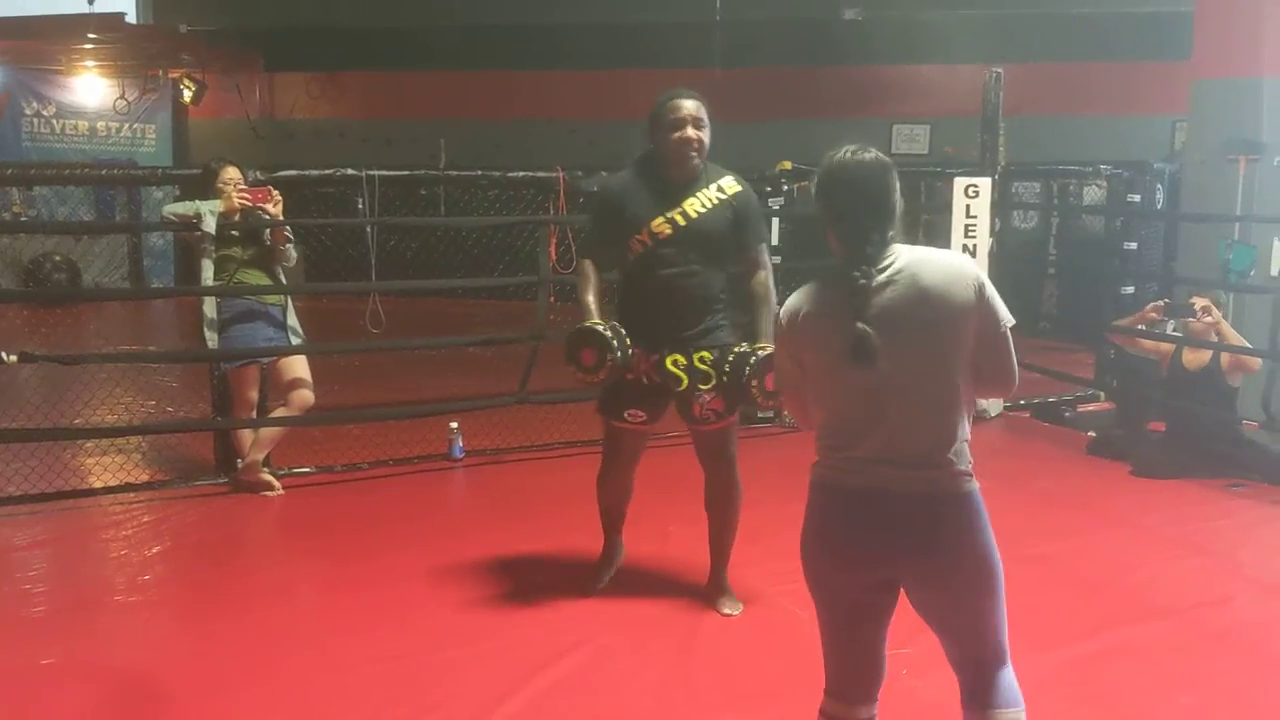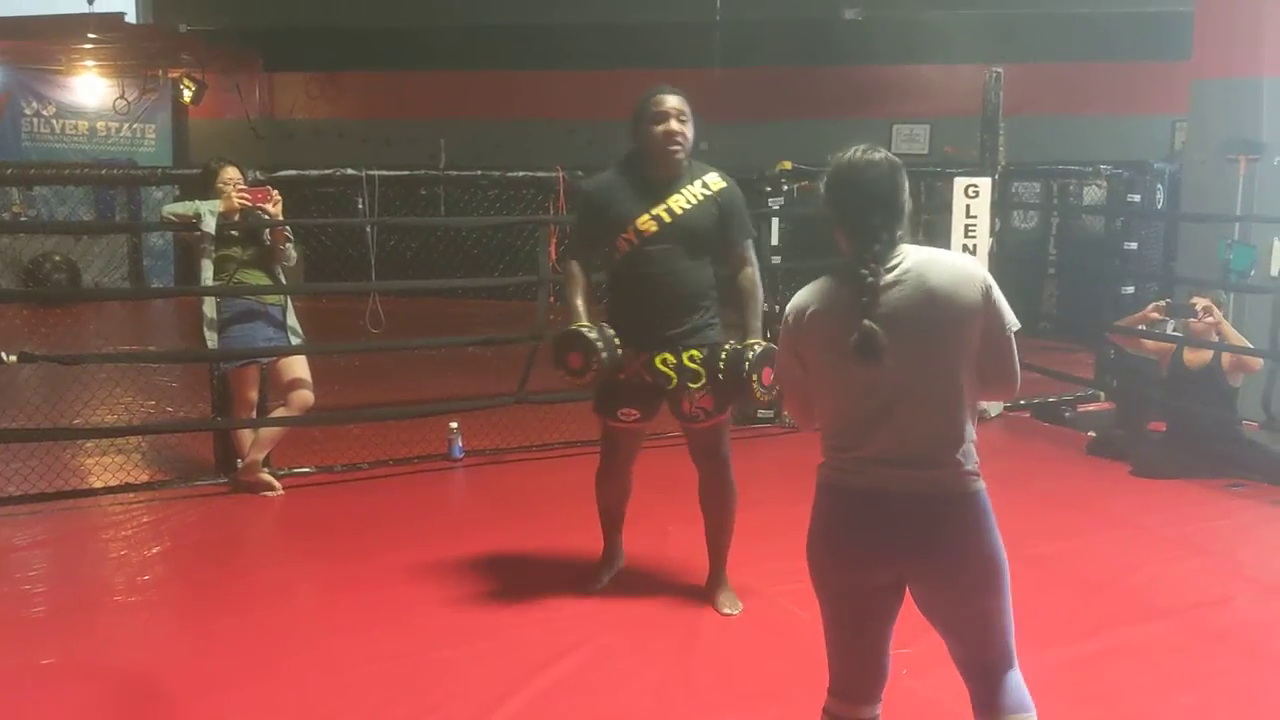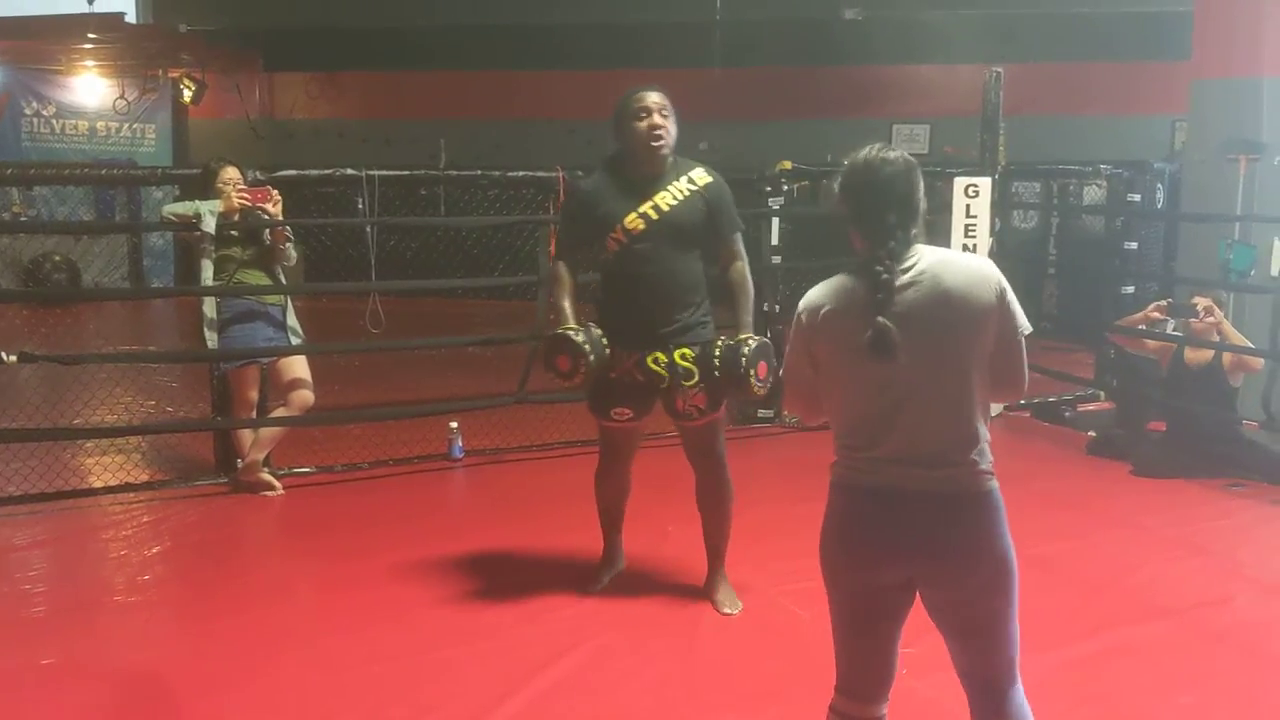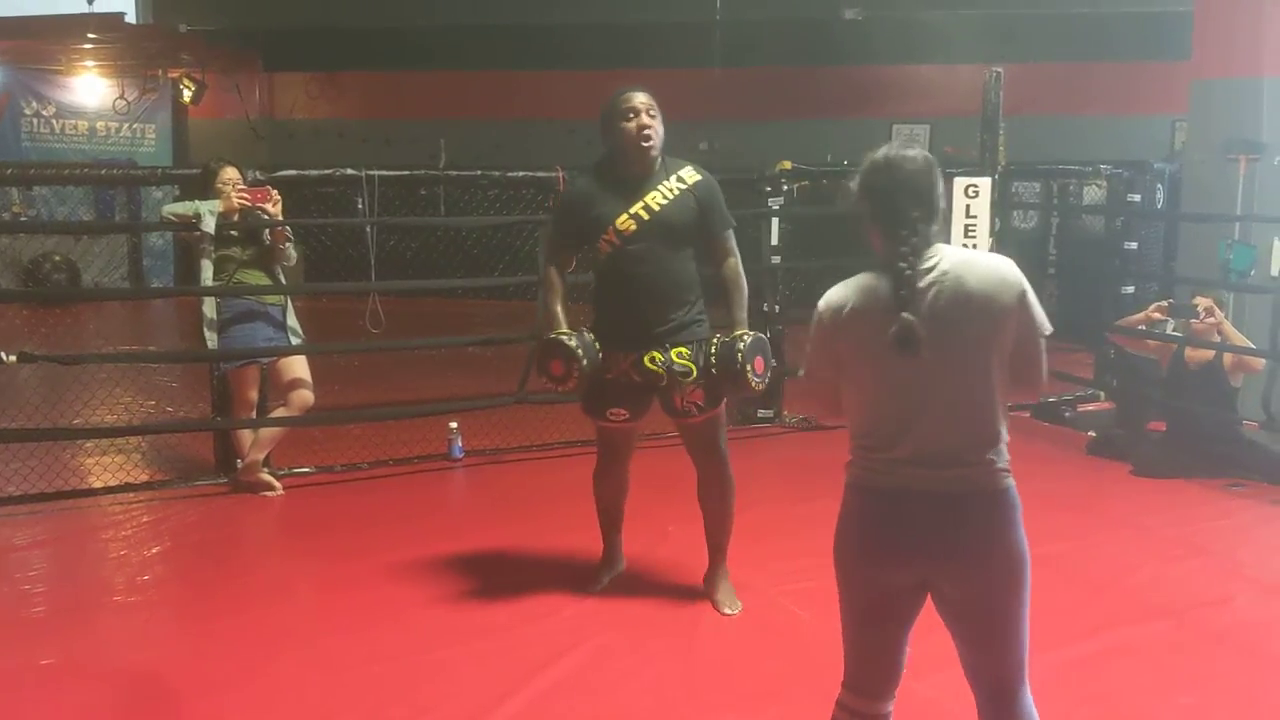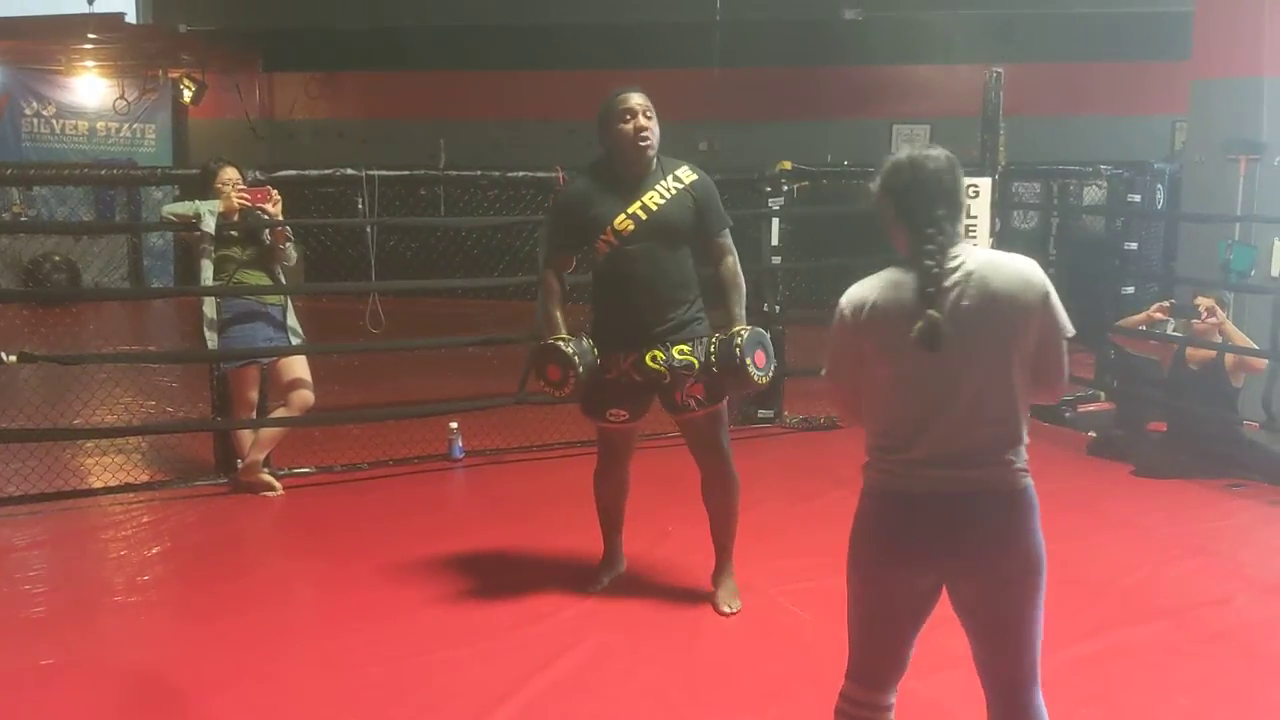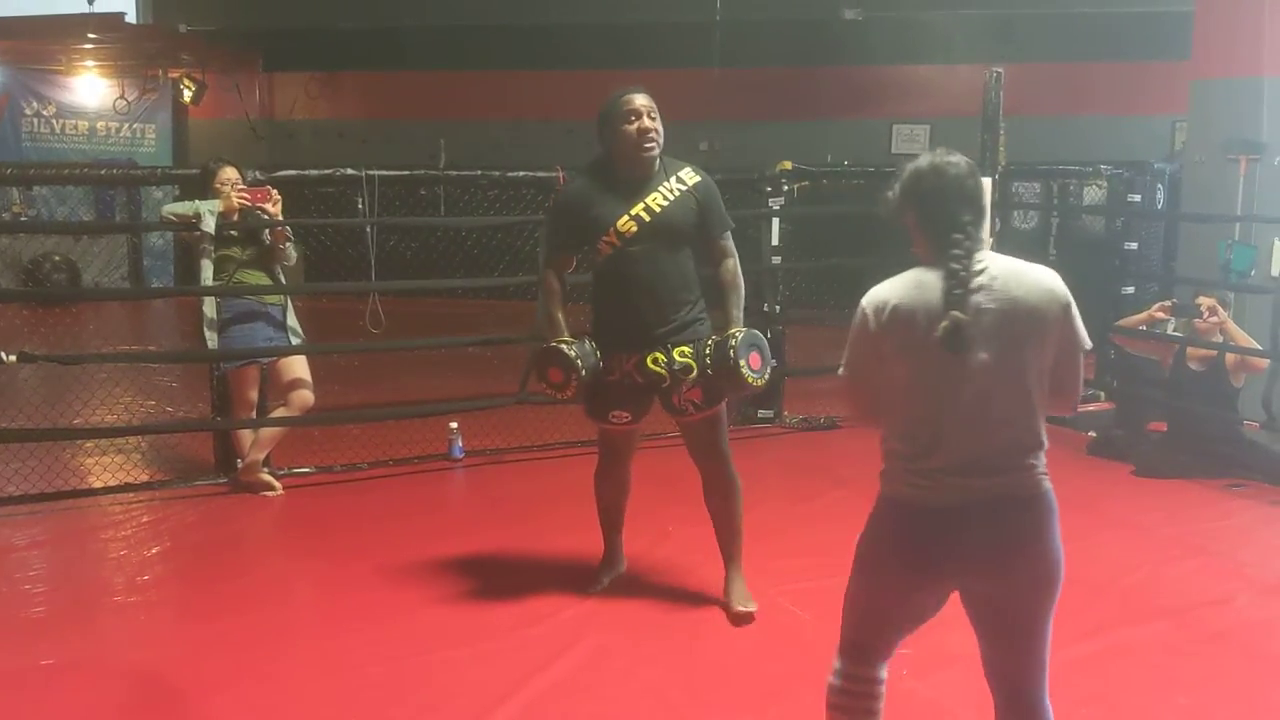
dt=0.1s
person 1, frame 1
left shoulder: (801, 310)
right shoulder: (961, 276)
left elbow: (803, 412)
right elbow: (1002, 379)
left hip: (844, 516)
right hip: (943, 513)
right knee: (987, 670)
person 1, frame 2
left shoulder: (807, 308)
right shoulder: (967, 278)
left elbow: (803, 414)
right elbow: (1004, 383)
left hip: (850, 516)
right hip: (950, 512)
right knee: (995, 673)
person 1, frame 3
left shoulder: (820, 306)
right shoulder: (982, 279)
left elbow: (807, 406)
right elbow: (1013, 385)
left hip: (864, 516)
right hip: (964, 513)
person 1, frame 4
left shoulder: (840, 305)
right shoulder: (1002, 278)
left elbow: (830, 404)
right elbow: (1031, 383)
left hip: (878, 516)
right hip: (979, 513)
person 1, frame 5
left shoulder: (862, 301)
right shoulder: (1026, 279)
left elbow: (851, 408)
right elbow: (1050, 385)
left hip: (897, 514)
right hip: (1000, 514)
person 1, frame 6
left shoulder: (884, 303)
right shoulder: (1046, 289)
left elbow: (864, 410)
right elbow: (1065, 399)
left hip: (914, 521)
right hip: (1019, 520)
left knee: (859, 656)
person 2, frame 1
left shoulder: (734, 192)
right shoulder: (619, 190)
left elbow: (759, 269)
right elbow: (592, 259)
left wrist: (765, 341)
right wrist: (592, 318)
left hip: (708, 347)
right hip: (637, 348)
left knee: (721, 462)
right knee: (619, 457)
left ankle: (719, 577)
right ankle: (611, 549)
person 2, frame 2
left shoulder: (719, 189)
right shoulder: (604, 190)
left elbow: (744, 265)
right elbow: (579, 259)
left wrist: (754, 336)
right wrist: (580, 319)
left hip: (698, 345)
right hip: (627, 347)
left knee: (714, 461)
right knee: (616, 457)
left ankle: (718, 576)
right ankle: (612, 551)
person 2, frame 3
left shoulder: (705, 184)
right shoulder: (592, 192)
left elbow: (734, 260)
right elbow: (567, 260)
left wrist: (747, 332)
right wrist: (567, 321)
left hip: (691, 342)
right hip: (621, 346)
left knee: (710, 459)
right knee: (615, 454)
left ankle: (717, 574)
right ankle: (612, 554)
person 2, frame 4
left shoulder: (695, 182)
right shoulder: (583, 194)
left elbow: (727, 257)
right elbow: (557, 263)
left wrist: (740, 328)
right wrist: (559, 325)
left hip: (686, 341)
right hip: (617, 347)
left knee: (711, 455)
right knee: (613, 454)
left ankle: (718, 572)
right ankle: (612, 554)
person 2, frame 5
left shoulder: (691, 182)
right shoulder: (579, 195)
left elbow: (724, 255)
right elbow: (555, 269)
left wrist: (739, 325)
right wrist: (557, 332)
left hip: (687, 340)
right hip: (616, 348)
left knee: (715, 454)
right knee: (613, 455)
left ankle: (724, 571)
right ankle: (613, 555)
person 2, frame 6
left shoulder: (693, 183)
right shoulder: (579, 195)
left elbow: (725, 257)
right elbow: (555, 269)
left wrist: (735, 328)
right wrist: (559, 333)
left hip: (688, 340)
right hip: (617, 348)
left knee: (714, 457)
right knee: (614, 455)
left ankle: (733, 573)
right ankle: (613, 555)
person 3, frame 1
right shoulder: (207, 226)
left elbow: (287, 258)
right elbow: (168, 212)
left wrist: (277, 220)
right wrist: (220, 208)
left hip: (278, 315)
right hip: (239, 316)
left knee: (302, 397)
right knee: (246, 402)
left ankle: (251, 464)
right ankle: (251, 468)
person 3, frame 2
right shoulder: (207, 226)
left elbow: (287, 258)
right elbow: (168, 212)
left wrist: (277, 220)
right wrist: (220, 208)
left hip: (277, 315)
right hip: (239, 315)
left knee: (302, 397)
right knee: (246, 402)
left ankle: (251, 465)
right ankle: (251, 469)
person 3, frame 3
left shoulder: (258, 222)
right shoulder: (207, 227)
left elbow: (287, 258)
right elbow: (168, 212)
left wrist: (277, 220)
right wrist: (220, 208)
left hip: (277, 316)
right hip: (238, 316)
left knee: (302, 397)
right knee: (246, 403)
left ankle: (251, 465)
right ankle: (251, 469)
person 3, frame 4
right shoulder: (207, 226)
left elbow: (287, 258)
right elbow: (168, 212)
left wrist: (276, 220)
right wrist: (219, 208)
left hip: (277, 315)
right hip: (238, 316)
left knee: (302, 397)
right knee: (246, 402)
left ankle: (251, 464)
right ankle: (251, 468)
person 3, frame 5
right shoulder: (206, 227)
left elbow: (287, 258)
right elbow: (167, 212)
left wrist: (277, 220)
right wrist: (219, 208)
left hip: (277, 315)
right hip: (238, 316)
left knee: (302, 397)
right knee: (246, 403)
left ankle: (251, 465)
right ankle: (251, 469)
person 3, frame 6
right shoulder: (207, 226)
left elbow: (287, 258)
right elbow: (167, 212)
left wrist: (277, 220)
right wrist: (219, 208)
left hip: (277, 315)
right hip: (238, 315)
left knee: (302, 397)
right knee: (246, 403)
left ankle: (251, 464)
right ankle: (251, 468)
person 4, frame 1
left shoulder: (1227, 355)
right shoulder: (1168, 348)
left elbow: (1254, 364)
right elbow: (1114, 334)
left wrist: (1220, 323)
right wrist: (1143, 317)
left hip: (1224, 445)
right hip: (1177, 443)
left knee: (1271, 466)
person 4, frame 2
left shoulder: (1228, 355)
right shoulder: (1169, 348)
left elbow: (1256, 365)
right elbow: (1115, 335)
left wrist: (1221, 323)
right wrist: (1144, 317)
left hip: (1224, 444)
right hip: (1177, 443)
left knee: (1272, 466)
person 4, frame 3
left shoulder: (1229, 355)
right shoulder: (1169, 348)
left elbow: (1257, 364)
right elbow: (1116, 334)
left wrist: (1222, 323)
right wrist: (1145, 316)
left hip: (1225, 445)
right hip: (1178, 443)
left knee: (1272, 466)
right knee: (1134, 455)
person 4, frame 4
left shoulder: (1229, 355)
right shoulder: (1170, 348)
left elbow: (1258, 365)
right elbow: (1116, 334)
left wrist: (1222, 323)
right wrist: (1146, 316)
left hip: (1225, 444)
right hip: (1178, 442)
left knee: (1273, 466)
right knee: (1144, 459)
person 4, frame 5
left shoulder: (1231, 355)
right shoulder: (1171, 349)
left elbow: (1260, 364)
right elbow: (1117, 334)
left wrist: (1224, 323)
right wrist: (1148, 317)
left hip: (1226, 444)
right hip: (1179, 442)
left knee: (1273, 466)
right knee: (1140, 457)
person 4, frame 6
left shoulder: (1232, 355)
right shoulder: (1172, 349)
left elbow: (1262, 364)
right elbow: (1117, 334)
left wrist: (1226, 323)
right wrist: (1149, 316)
left hip: (1227, 443)
right hip: (1180, 441)
left knee: (1274, 466)
right knee: (1145, 459)
